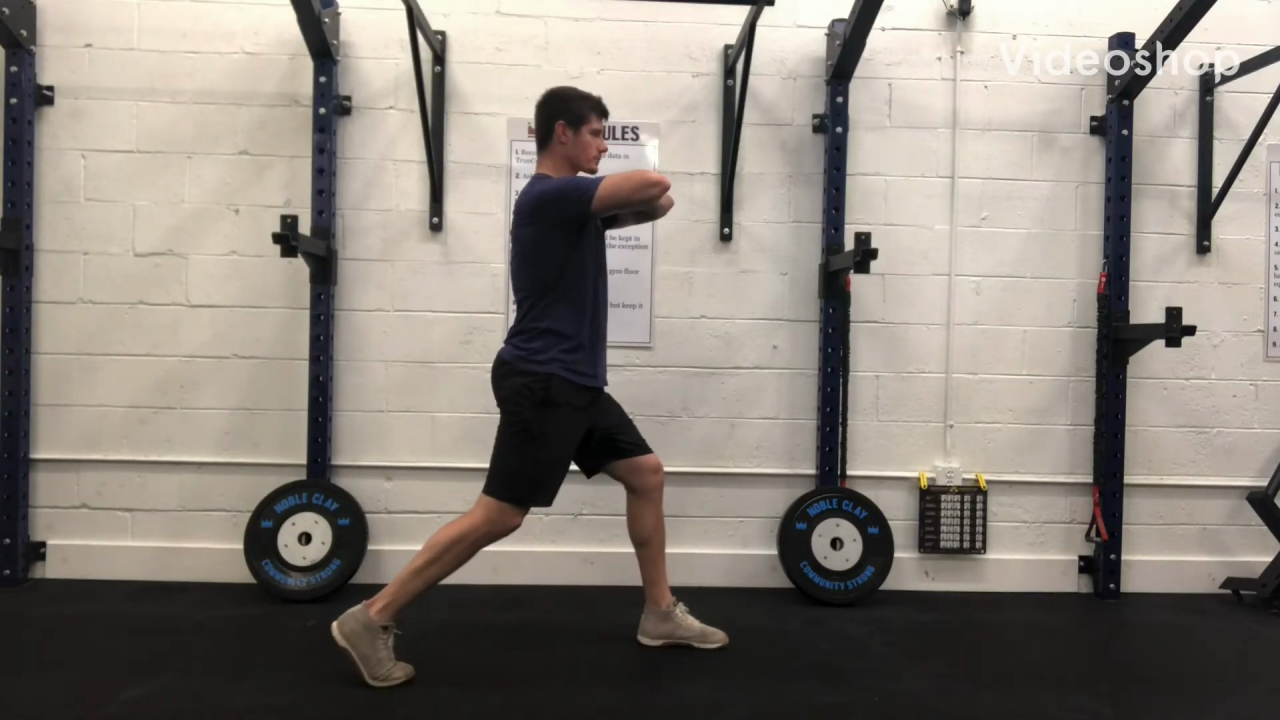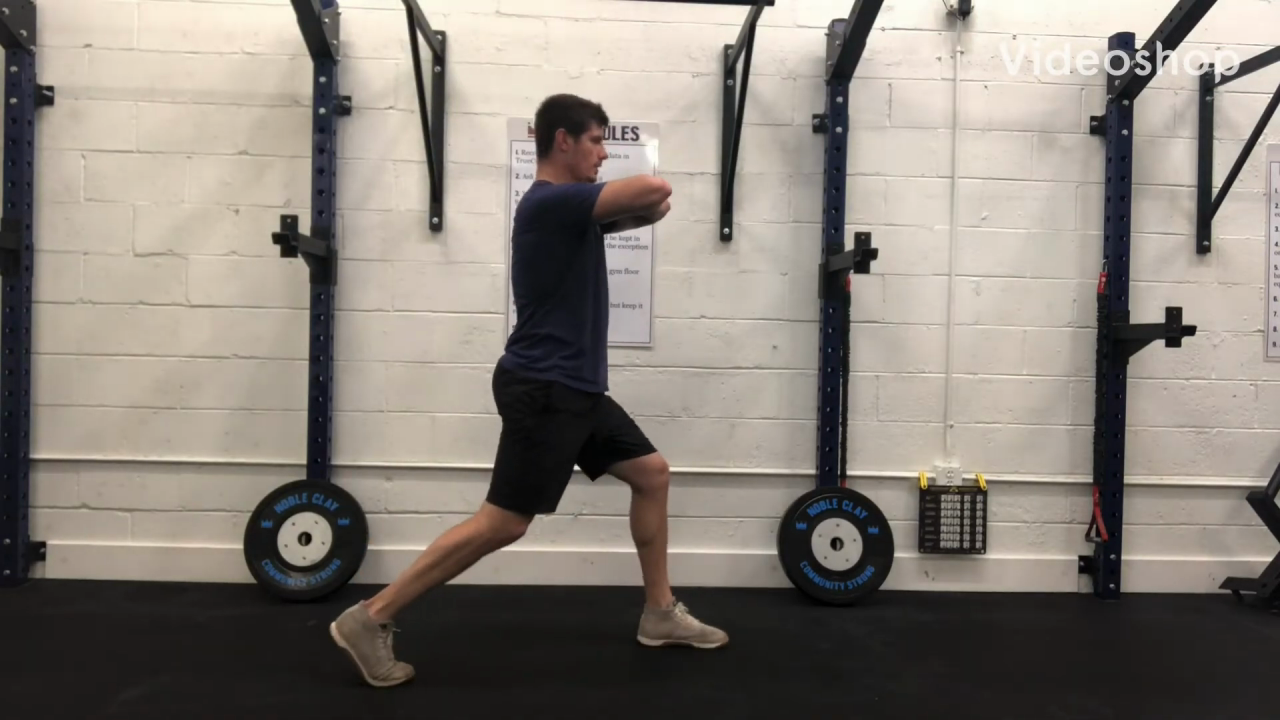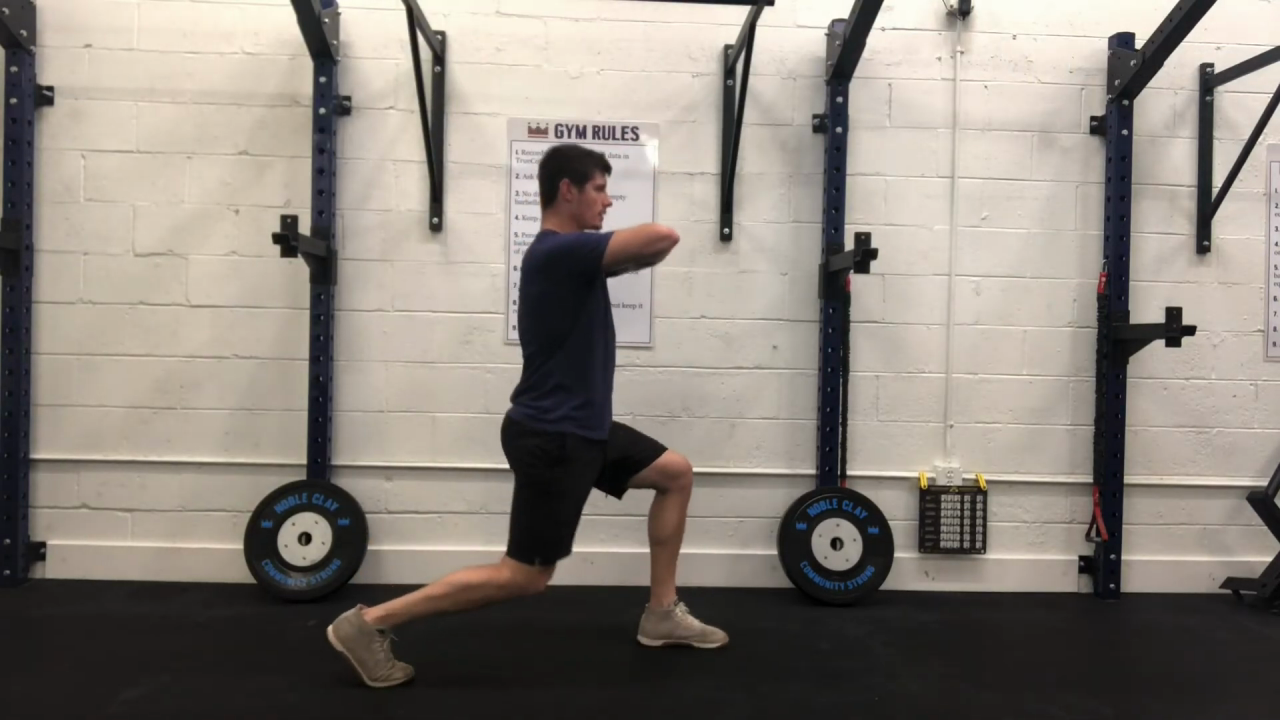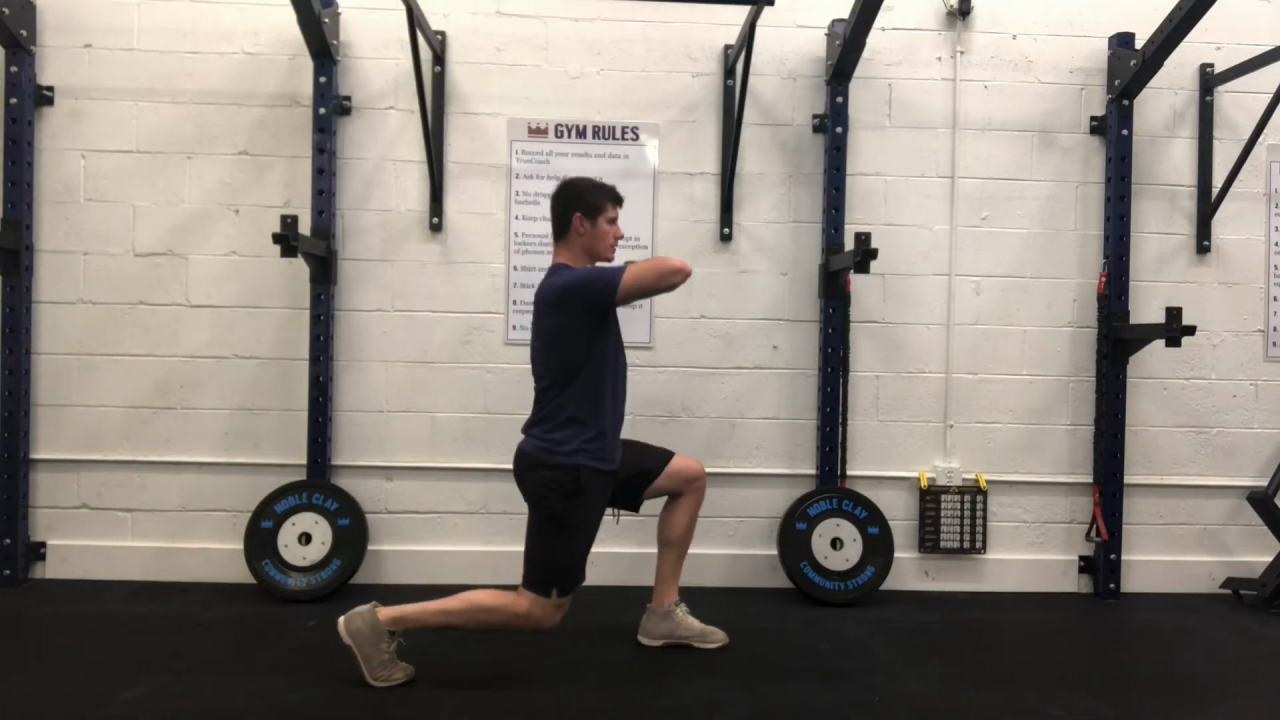
dt=0.5s
person 1, frame 1
left shoulder: (571, 200)
right shoulder: (550, 196)
left elbow: (655, 202)
right elbow: (653, 184)
left wrist: (648, 203)
right wrist: (646, 197)
left hip: (575, 381)
right hip: (541, 382)
left knee: (647, 475)
right knee: (498, 515)
left ankle: (661, 614)
right ankle: (370, 620)
person 1, frame 2
left shoulder: (568, 207)
right shoulder: (550, 202)
left elbow: (647, 207)
right elbow: (654, 189)
left wrist: (647, 208)
right wrist: (647, 202)
left hip: (576, 388)
right hip: (543, 389)
left knee: (652, 474)
right knee: (502, 523)
left ankle: (661, 613)
right ankle: (370, 619)
person 1, frame 3
left shoulder: (569, 253)
right shoulder: (558, 252)
left elbow: (647, 248)
right elbow: (661, 238)
left wrist: (640, 251)
right wrist: (645, 248)
left hip: (581, 428)
right hip: (552, 438)
left knee: (677, 473)
right knee: (524, 576)
left ankle: (662, 612)
right ankle: (369, 623)
person 1, frame 4
left shoulder: (578, 285)
right shoulder: (571, 287)
left elbow: (644, 278)
right elbow: (675, 271)
left wrist: (642, 275)
right wrist: (646, 272)
left hip: (589, 454)
right hip: (565, 468)
left knee: (690, 477)
right knee: (539, 610)
left ankle: (663, 613)
right ankle: (380, 622)
